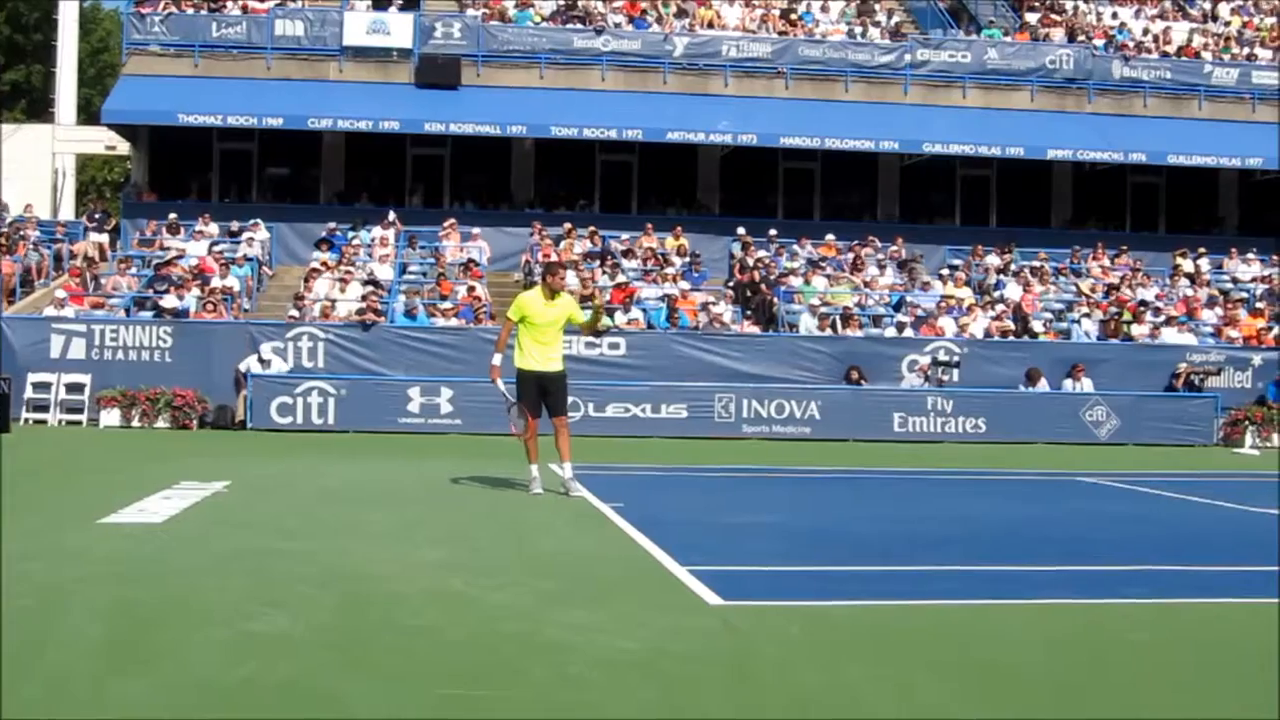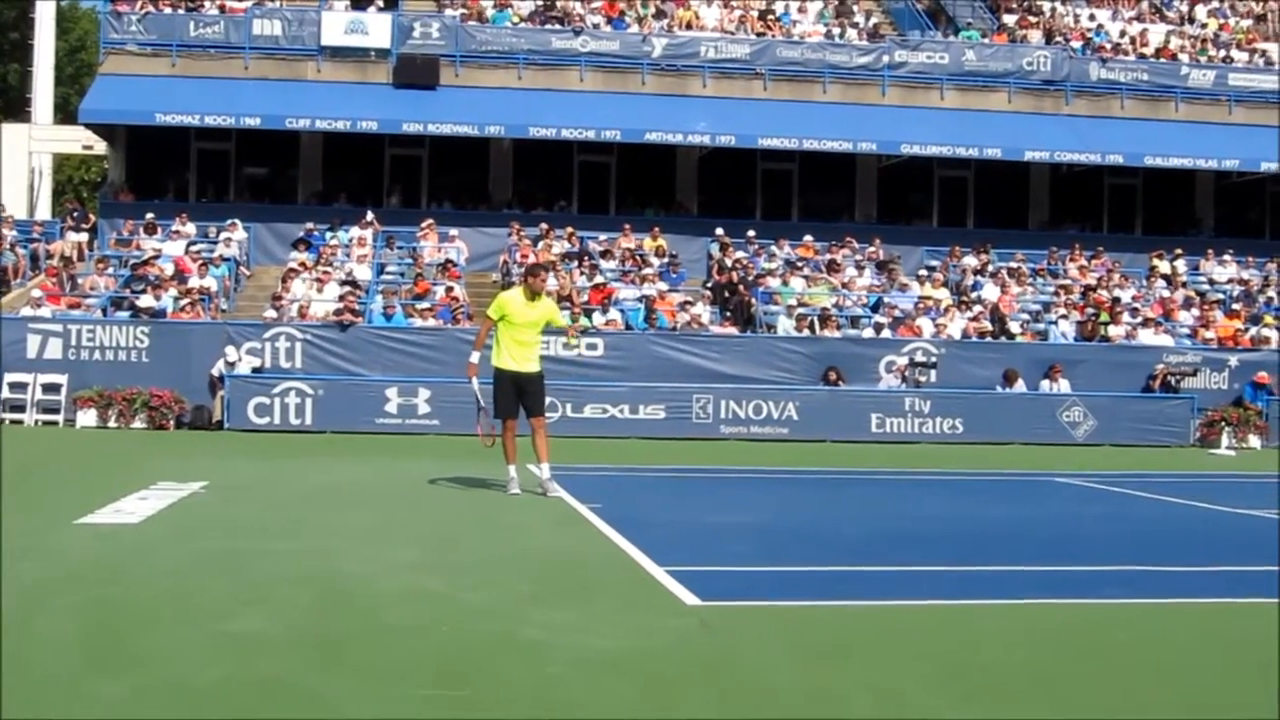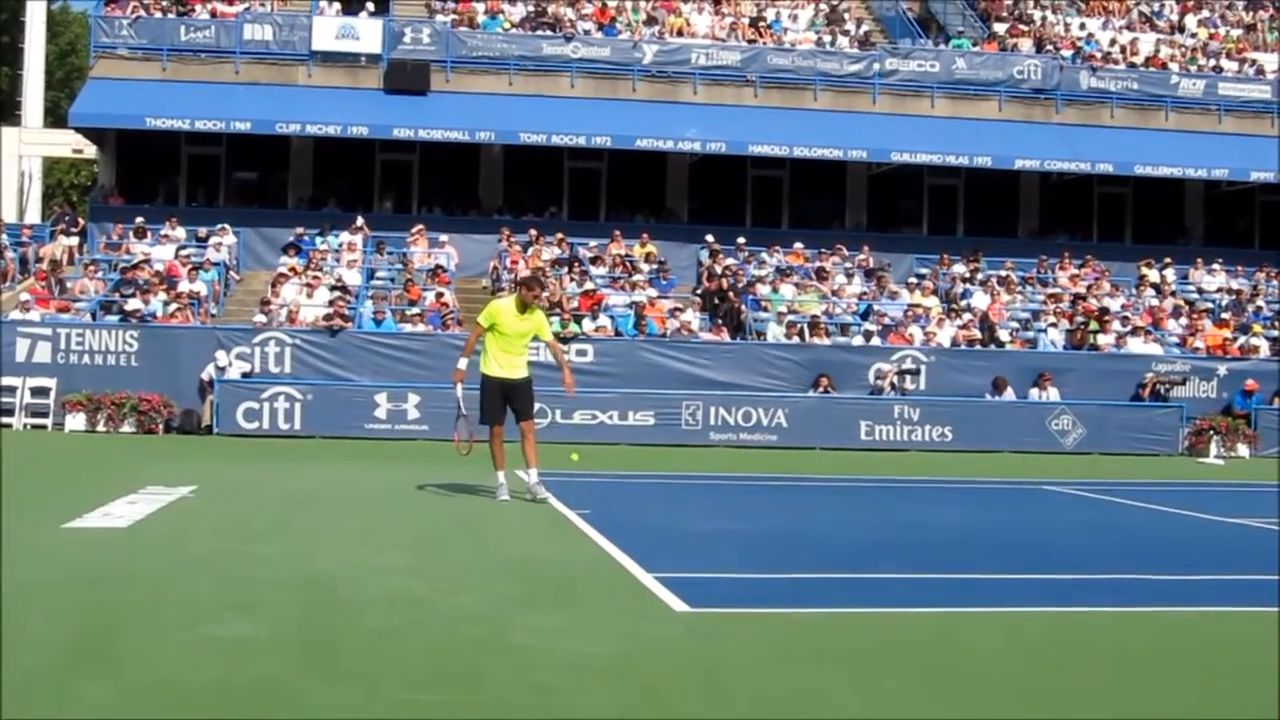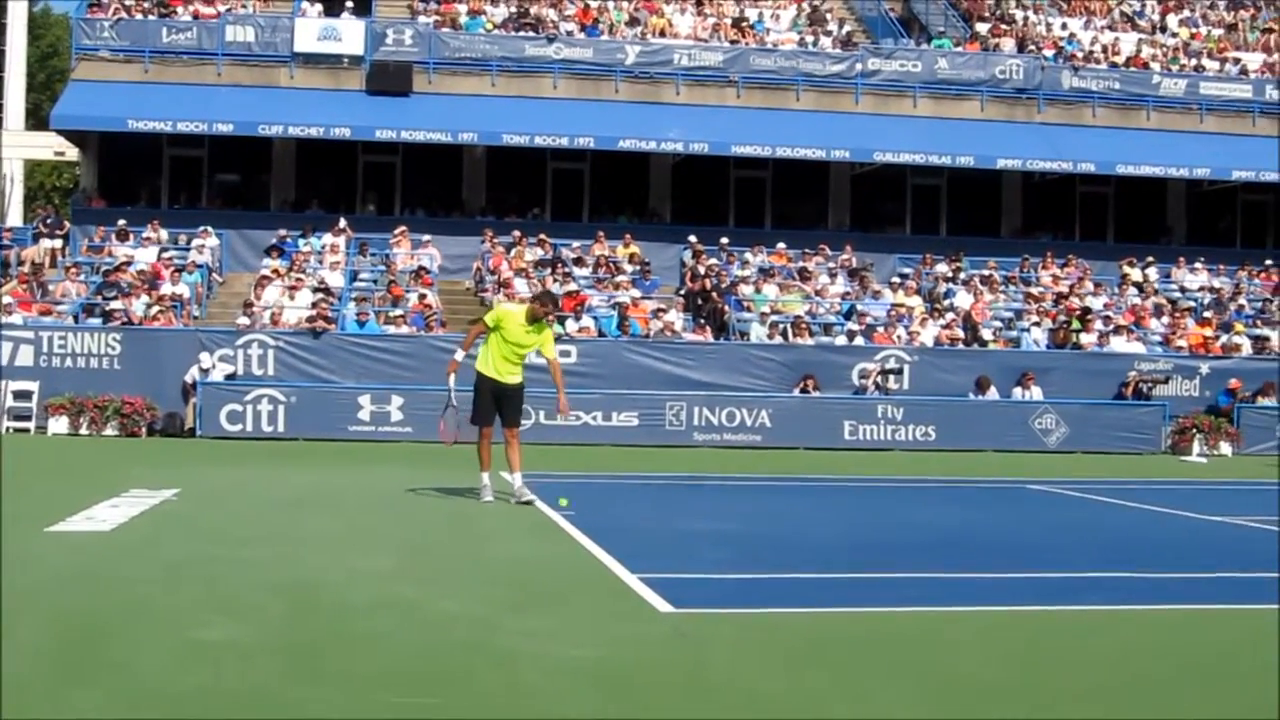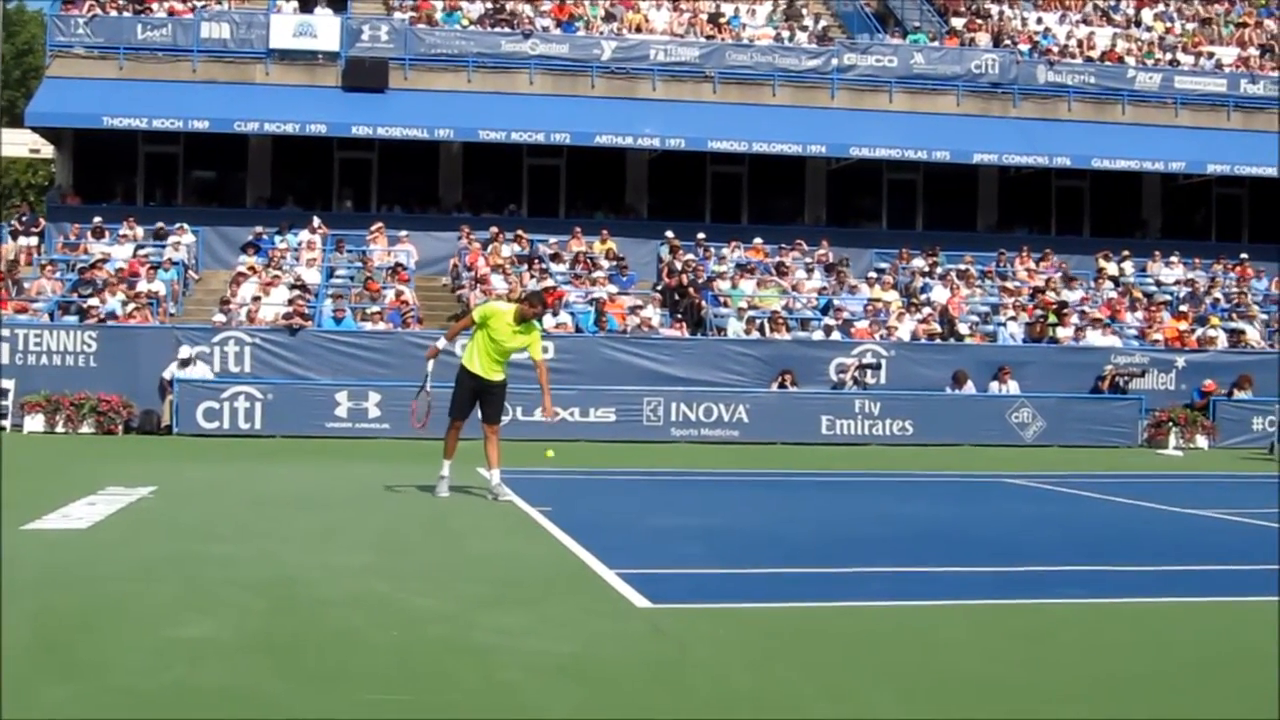
dt=0.7s
person 1, frame 1
left shoulder: (567, 302)
right shoulder: (525, 299)
left elbow: (586, 328)
right elbow: (506, 330)
left wrist: (597, 314)
right wrist: (496, 363)
left hip: (555, 371)
right hip: (528, 371)
left knee: (561, 423)
right knee: (531, 425)
left ankle: (568, 476)
right ankle: (534, 475)
person 1, frame 2
left shoulder: (548, 304)
right shoulder: (506, 298)
left elbow: (565, 327)
right elbow: (485, 328)
left wrist: (571, 331)
right wrist: (474, 360)
left hip: (532, 371)
right hip: (506, 371)
left knee: (539, 424)
right knee: (509, 425)
left ankle: (545, 477)
right ankle: (512, 476)
person 1, frame 3
left shoulder: (538, 315)
right shoulder: (497, 307)
left elbow: (552, 344)
right elbow: (475, 335)
left wrist: (565, 369)
right wrist: (461, 366)
left hip: (520, 378)
right hip: (493, 377)
left knee: (527, 429)
right knee: (496, 431)
left ankle: (533, 482)
right ankle: (501, 482)
person 1, frame 4
left shoulder: (545, 331)
right shoulder: (505, 311)
left elbow: (553, 362)
right elbow: (476, 331)
left wrist: (561, 394)
right wrist: (457, 358)
left hip: (513, 383)
right hip: (487, 377)
left knee: (512, 434)
right knee: (485, 432)
left ankle: (518, 486)
right ankle: (485, 483)
person 1, frame 5
left shoulder: (532, 332)
right shoulder: (494, 309)
left elbow: (540, 365)
right elbow: (462, 324)
left wrist: (546, 397)
right wrist: (439, 346)
left hip: (496, 380)
right hip: (470, 373)
left knee: (492, 430)
right knee: (456, 424)
left ankle: (495, 482)
right ankle: (444, 475)
